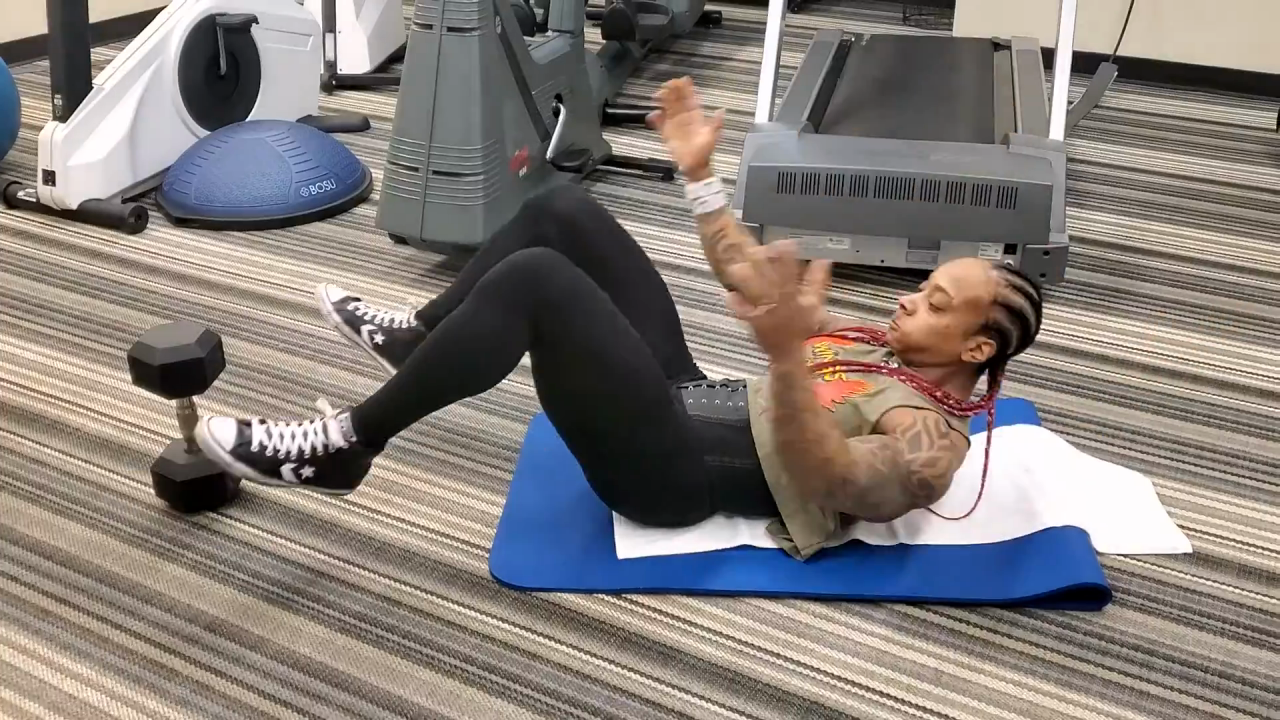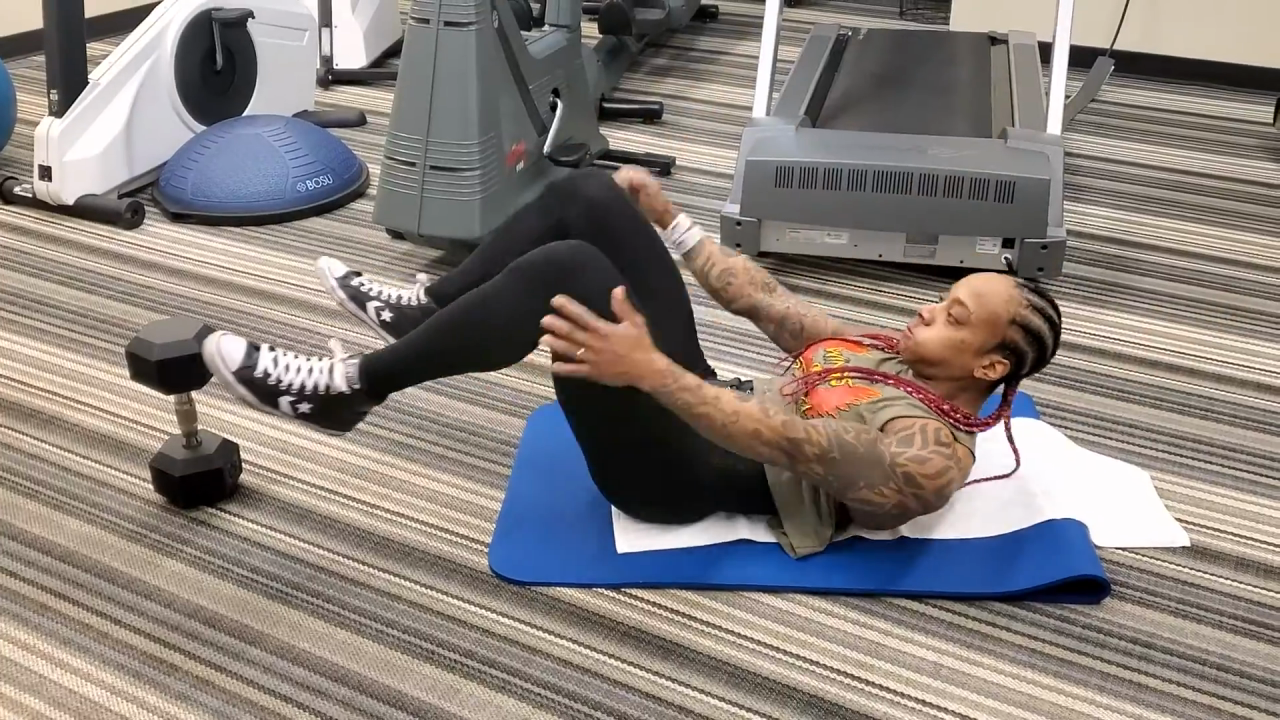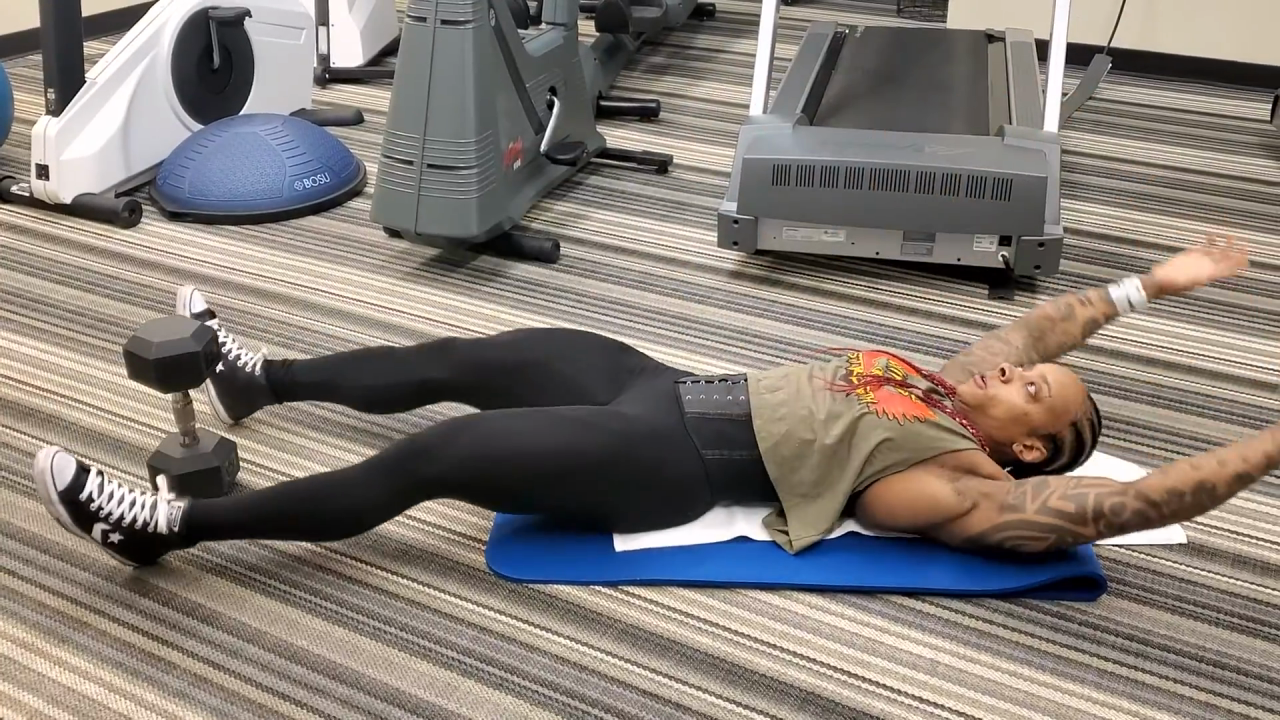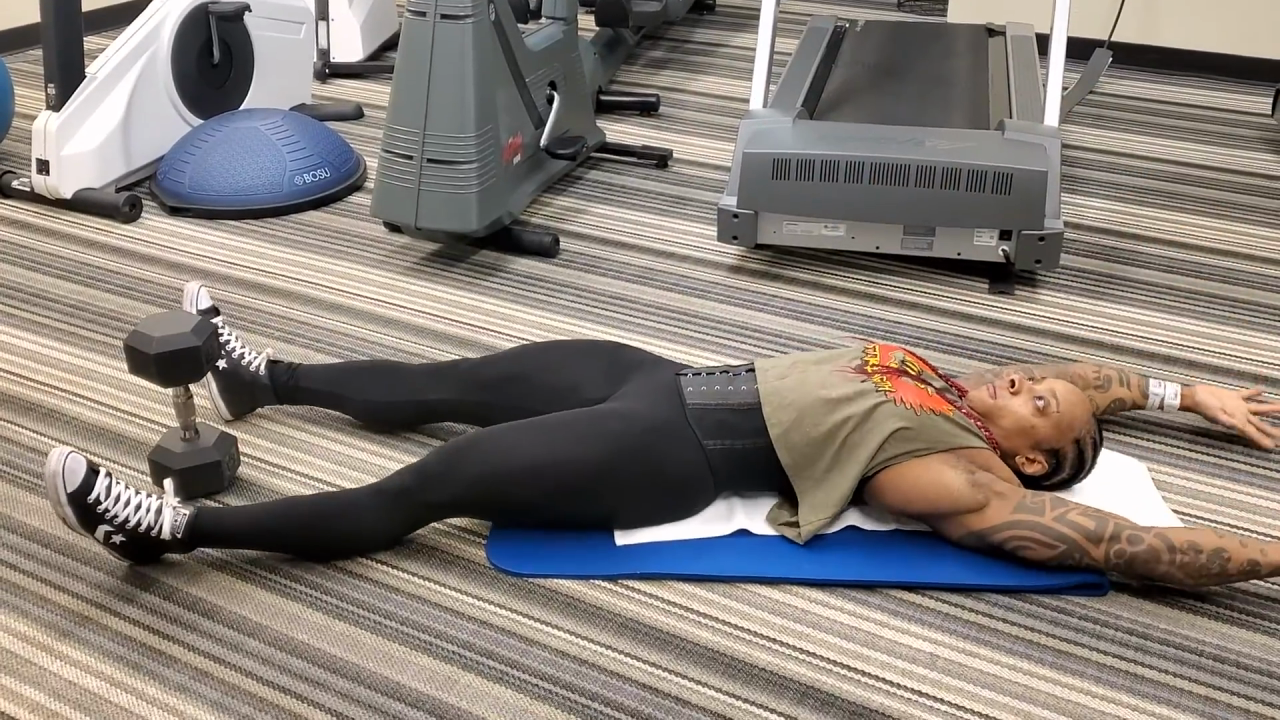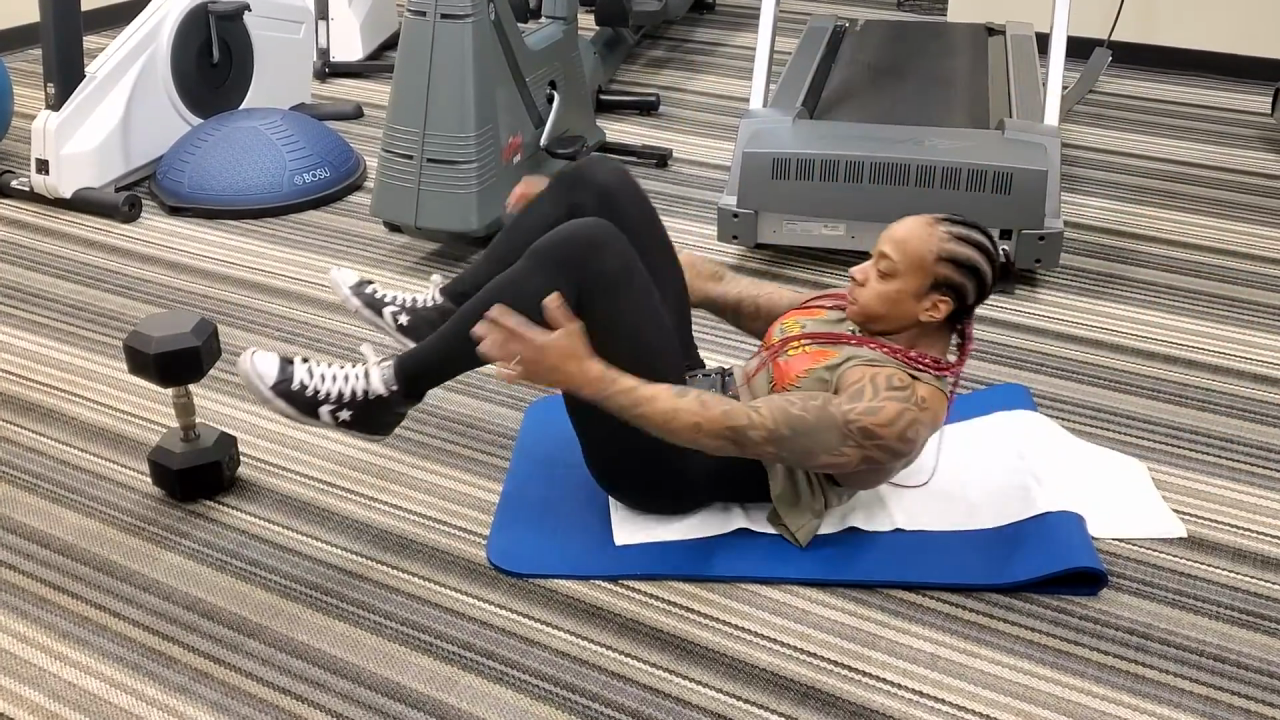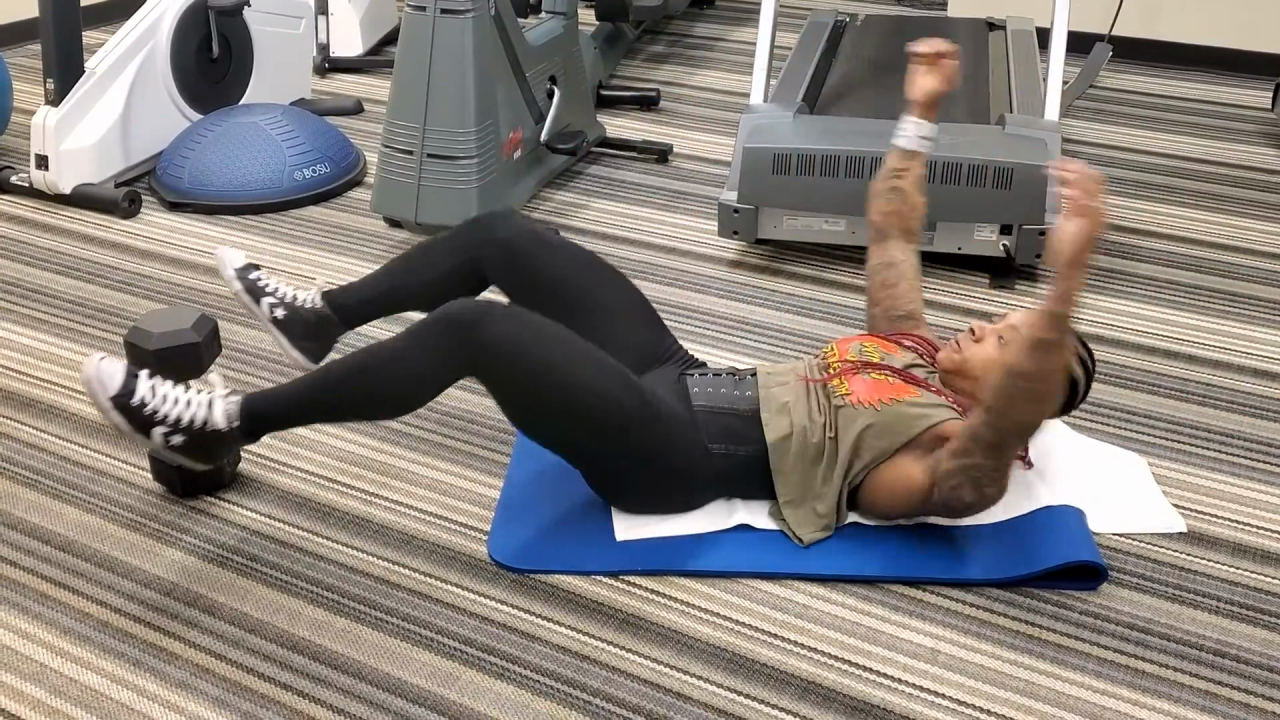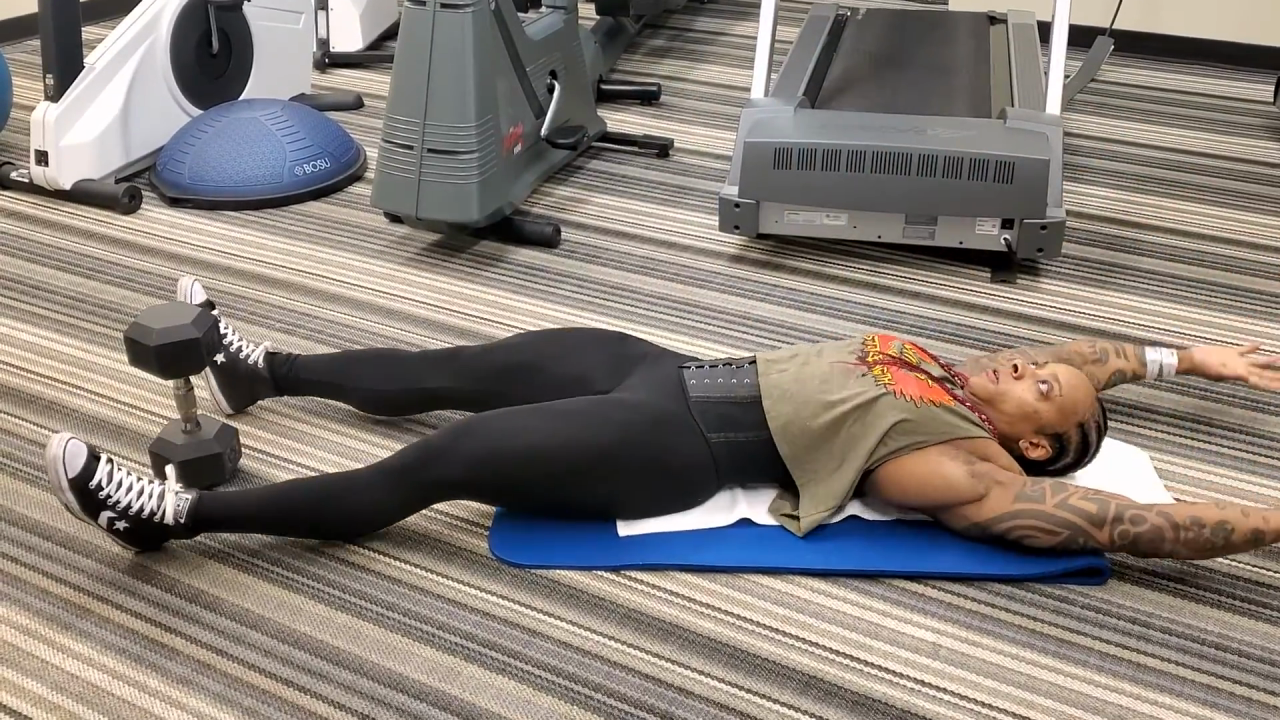
dt=0.7s
person 1, frame 1
left shoulder: (926, 450)
right shoulder: (892, 354)
left elbow: (818, 479)
right elbow: (744, 273)
left wrist: (787, 351)
right wrist: (698, 174)
left hip: (669, 474)
right hip: (690, 404)
left knee: (531, 282)
right knee: (561, 218)
left ankle: (341, 447)
right ankle: (409, 342)
person 1, frame 2
left shoulder: (928, 458)
right shoulder: (907, 357)
left elbow: (789, 445)
right elbow: (764, 297)
left wrist: (649, 371)
right wrist: (670, 223)
left hip: (665, 473)
right hip: (690, 411)
left knee: (564, 269)
right knee: (587, 198)
left ankle: (350, 384)
right ankle: (421, 309)
person 1, frame 3
left shoulder: (973, 492)
right shoulder: (953, 394)
left elbow: (1118, 502)
right elbow: (1040, 326)
right wrist: (1152, 281)
left hip: (664, 464)
right hip: (669, 387)
left knee: (419, 464)
right knee: (449, 362)
left ankle: (163, 524)
right ankle: (255, 376)
person 1, frame 4
left shoulder: (979, 484)
right shoulder: (960, 393)
left elbow: (1133, 544)
right elbow: (1074, 365)
left hip: (668, 456)
right hip: (666, 378)
left knee: (419, 491)
right knee: (443, 383)
left ankle: (170, 527)
right ankle: (258, 374)
person 1, frame 5
left shoulder: (894, 409)
right shoulder: (871, 317)
left elbow: (740, 432)
right elbow: (716, 282)
left wrist: (587, 374)
left hip: (666, 468)
right hip: (693, 393)
left knee: (583, 247)
right knee: (600, 183)
left ankle: (383, 389)
right ankle: (442, 311)
person 1, frame 6
left shoulder: (963, 470)
right shoulder: (918, 347)
left elbow: (1005, 418)
right elbow: (891, 236)
left wrist: (1066, 273)
right wrist: (919, 115)
left hip: (670, 456)
right hip: (676, 380)
left knee: (471, 328)
right knee: (497, 238)
left ankle: (225, 424)
right ankle: (322, 317)
person 1, frame 7
left shoulder: (980, 472)
right shoulder: (962, 381)
left elbow: (1124, 521)
right elbow: (1072, 347)
left hip: (672, 447)
right hip: (674, 372)
left knee: (429, 468)
right knee: (446, 370)
left ankle: (171, 513)
right ankle: (255, 366)
